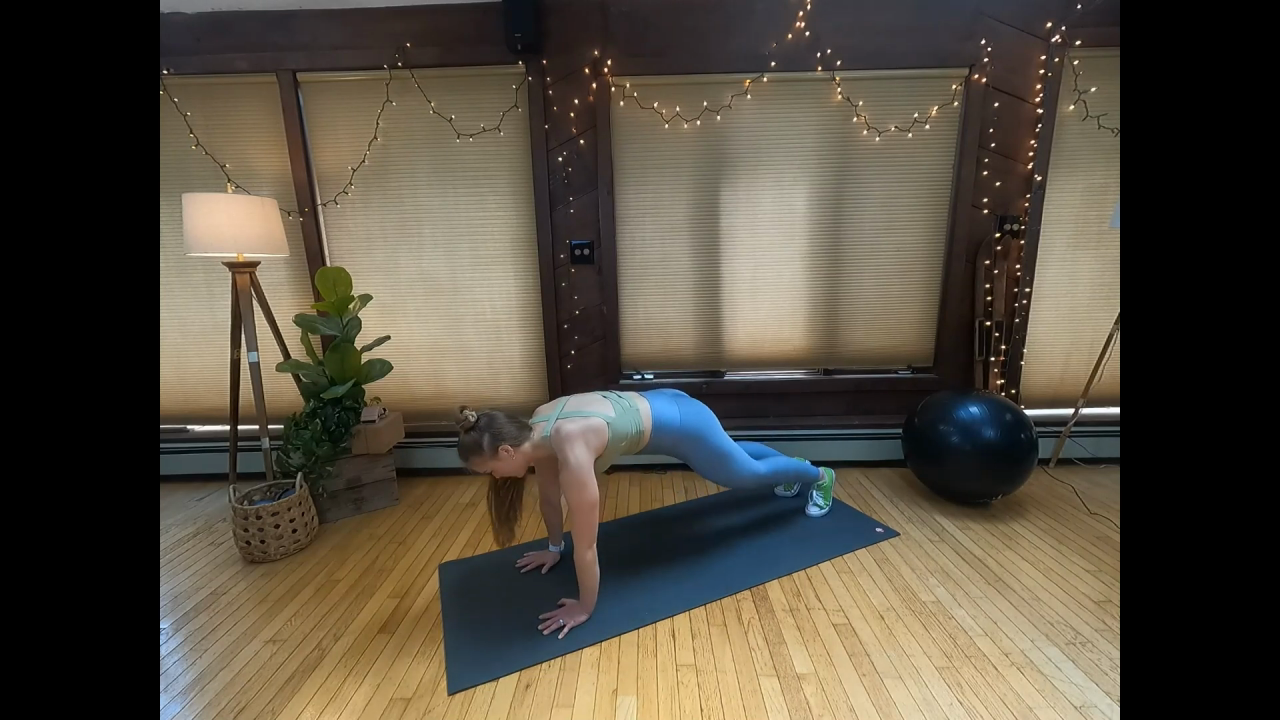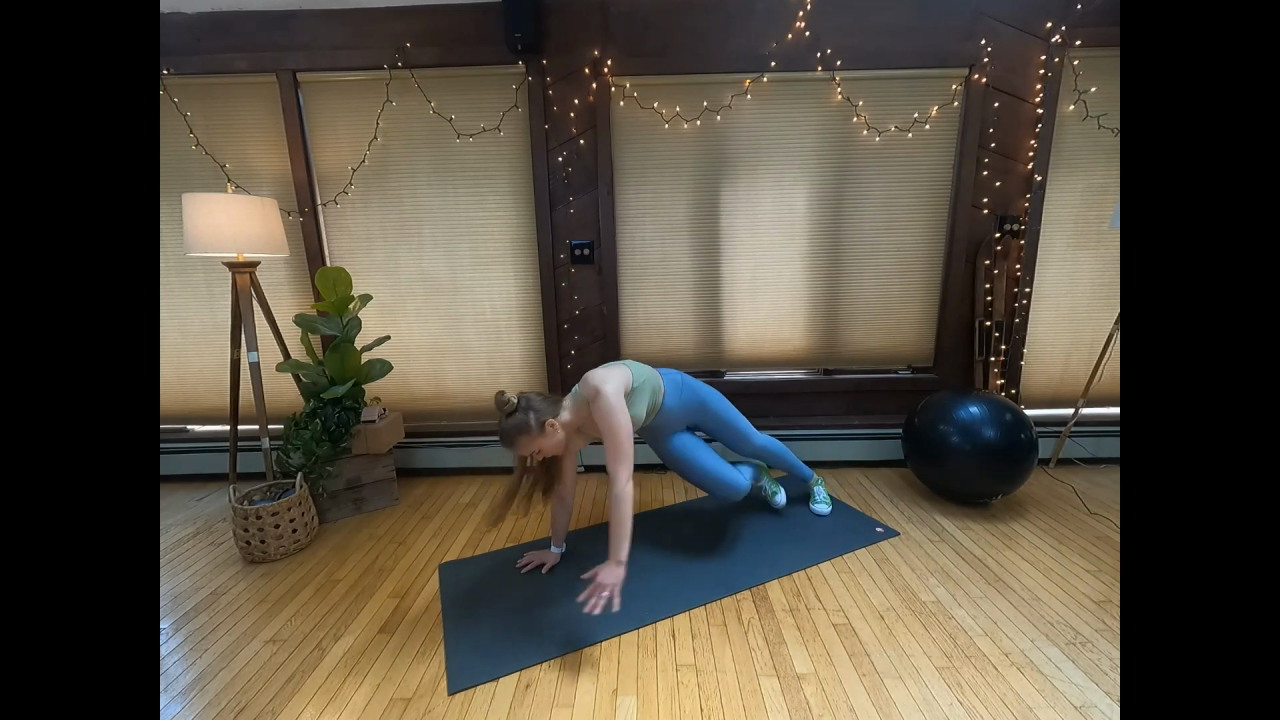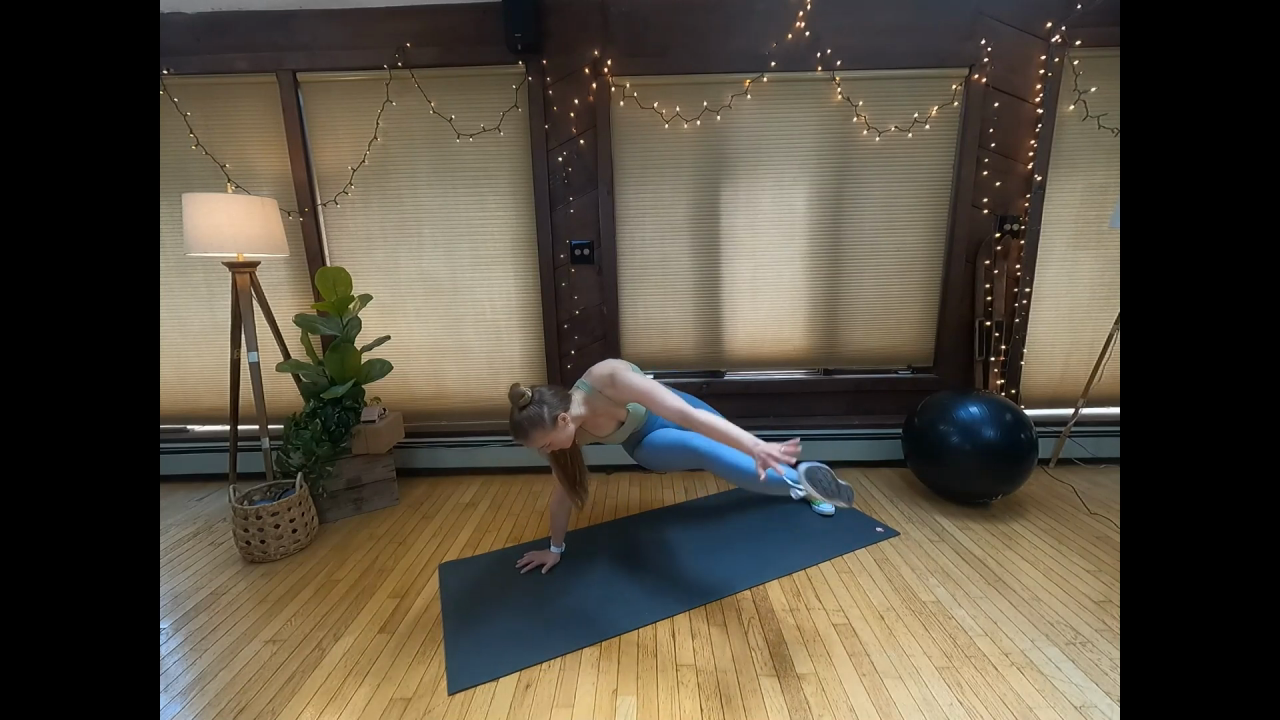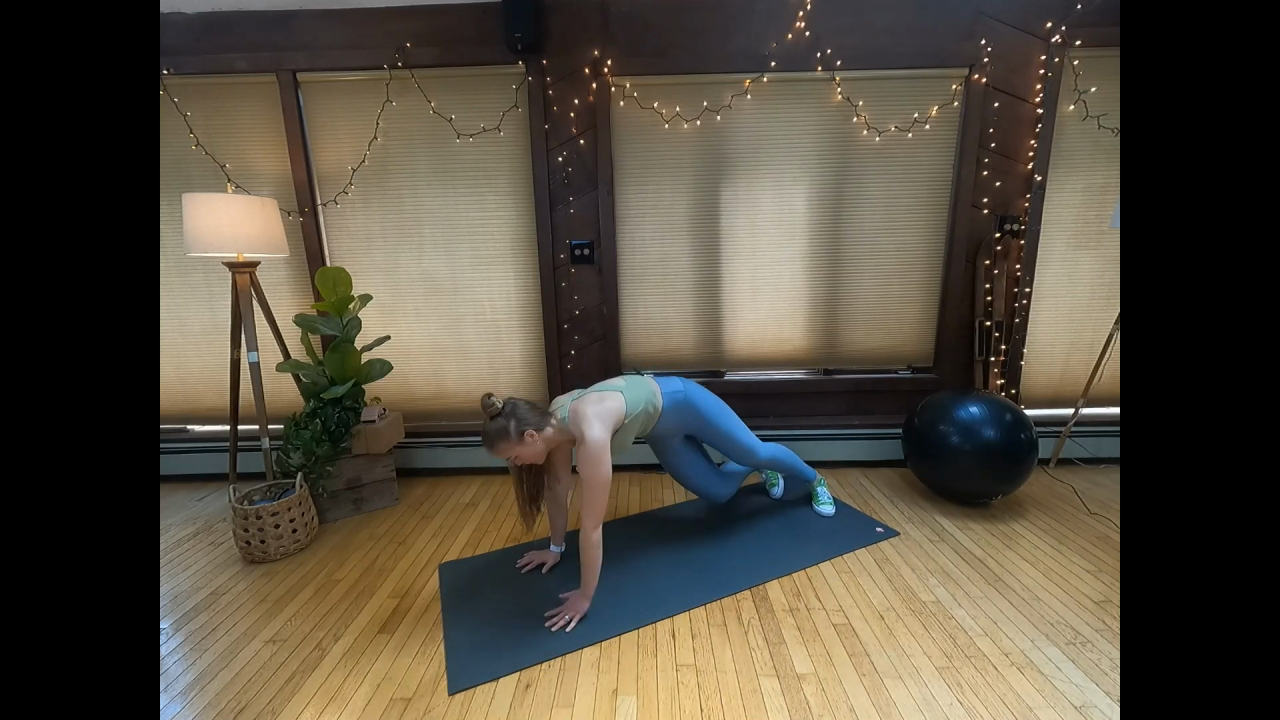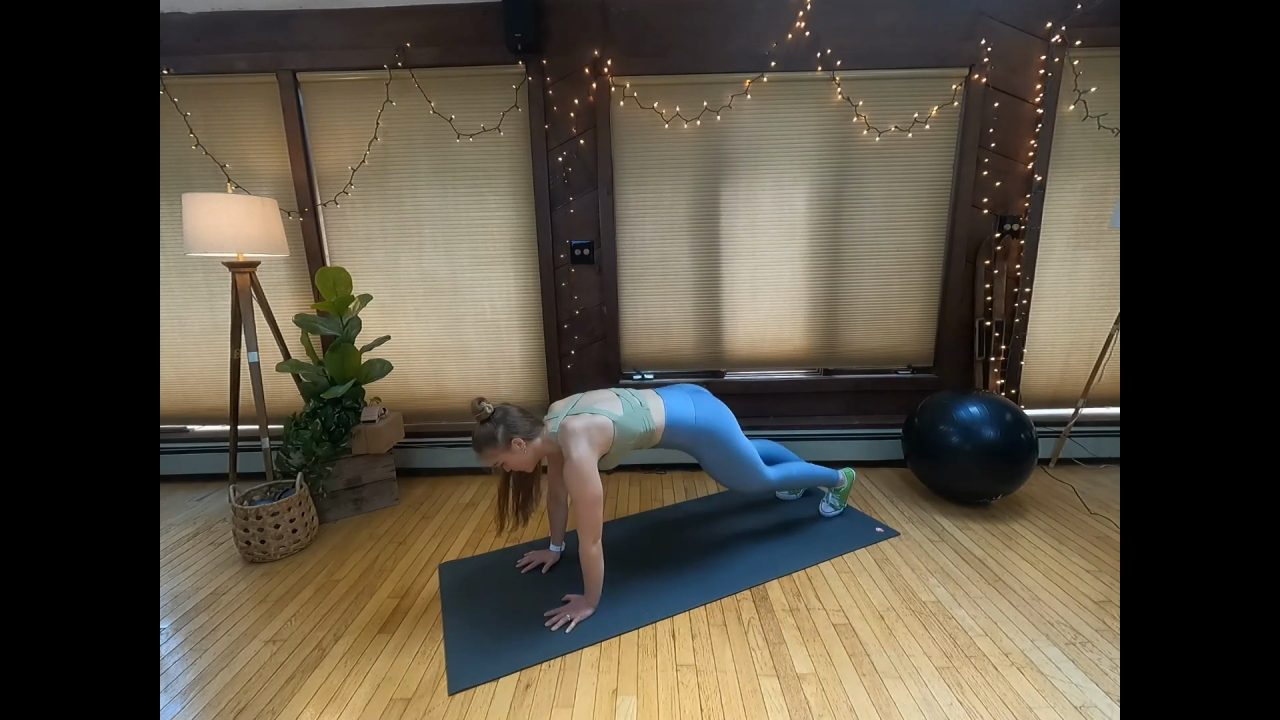
dt=0.4s
person 1, frame 1
left shoulder: (571, 453)
right shoulder: (538, 426)
left elbow: (585, 544)
right elbow: (548, 495)
left wrist: (585, 608)
right wrist: (553, 547)
left hip: (679, 422)
right hip: (659, 405)
left knee: (745, 474)
right knee: (728, 453)
left ankle: (819, 476)
right ankle: (793, 464)
person 1, frame 2
left shoulder: (600, 392)
right shoulder: (566, 420)
left elbow: (621, 482)
right elbow: (564, 490)
left wrist: (617, 561)
right wrist: (556, 548)
left hip: (679, 394)
left knee: (753, 442)
right knee: (733, 487)
left ankle: (812, 479)
right ankle: (756, 476)
person 1, frame 3
left shoulder: (609, 378)
right shoulder: (567, 426)
left elbow: (685, 414)
right elbow: (563, 490)
left wrist: (754, 445)
right wrist: (555, 547)
left hip: (667, 414)
right hip: (648, 446)
left ankle: (803, 483)
right ankle: (799, 484)
person 1, frame 4
left shoulder: (588, 431)
right shoulder: (552, 422)
left elbow: (592, 524)
right elbow: (558, 487)
left wrist: (585, 597)
right wrist: (555, 546)
left hip: (681, 401)
left knee: (755, 453)
right knee: (719, 491)
left ankle: (815, 481)
right ankle: (763, 474)
person 1, frame 5
left shoulder: (577, 449)
right shoulder: (552, 422)
left elbow: (590, 538)
right elbow: (558, 489)
left wrist: (590, 602)
right wrist: (555, 547)
left hip: (696, 420)
right hip: (677, 402)
left knee: (758, 477)
right knee: (745, 457)
left ankle: (839, 479)
right ankle: (798, 475)
